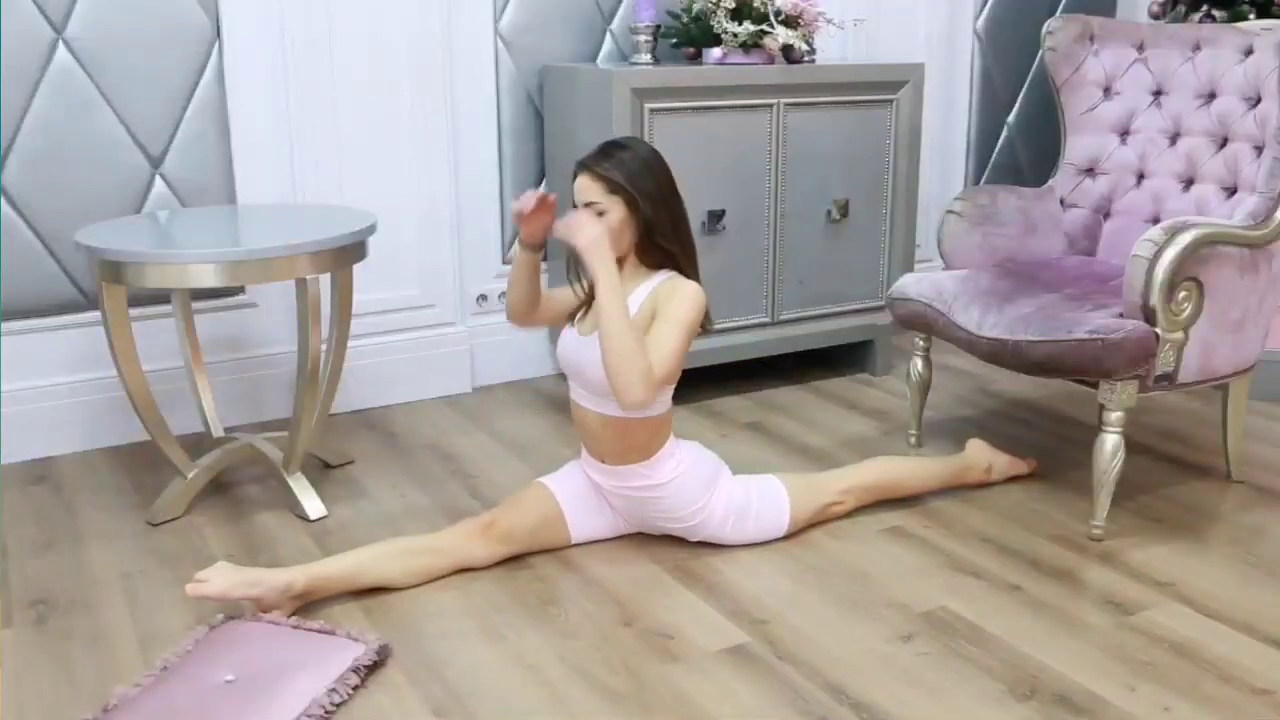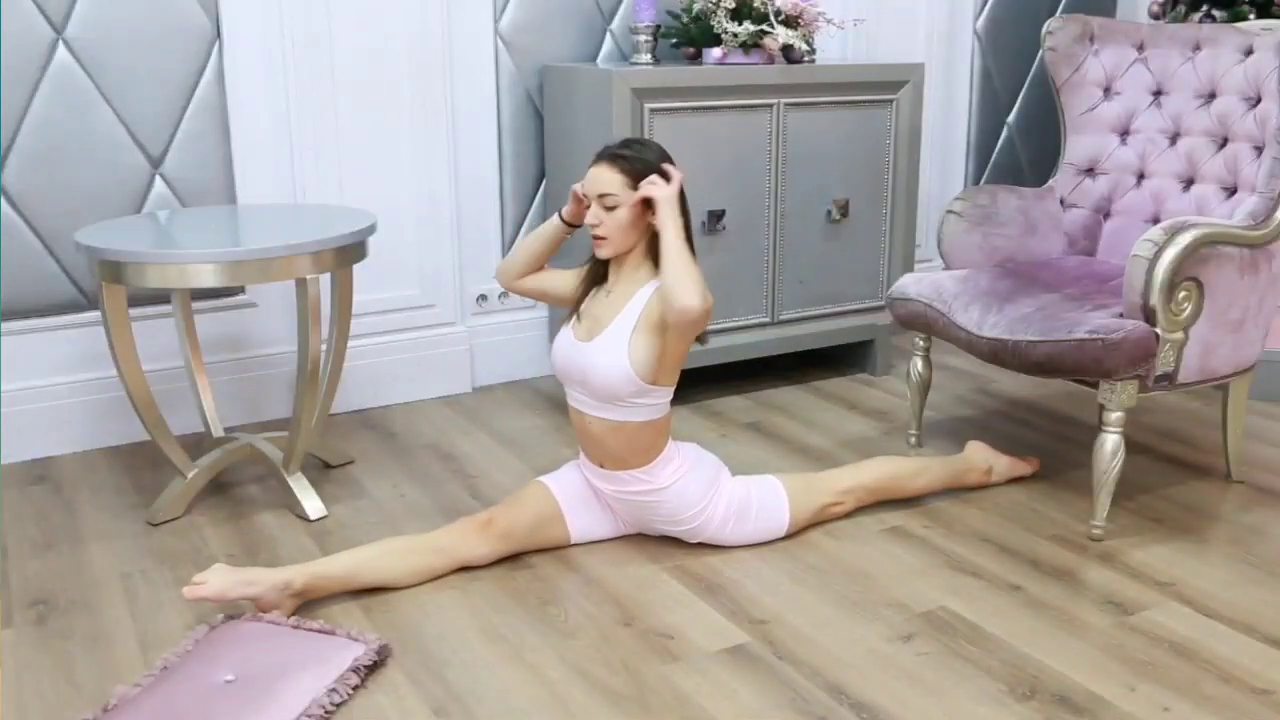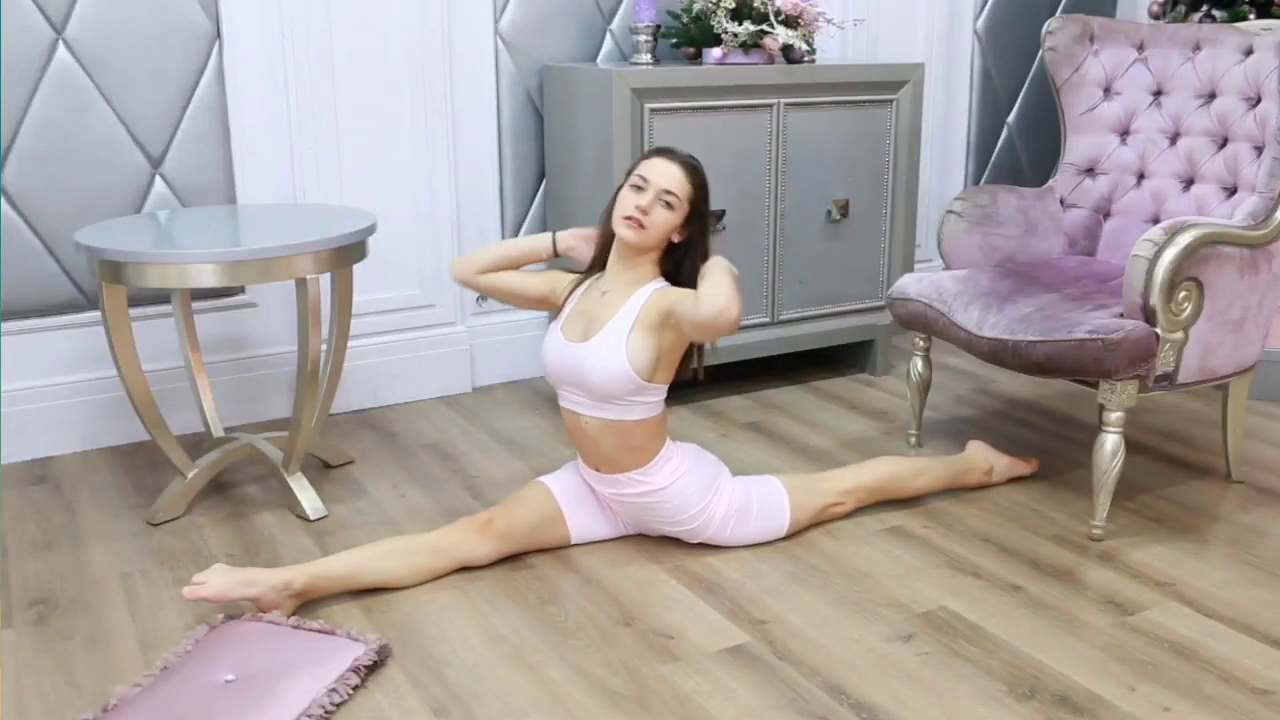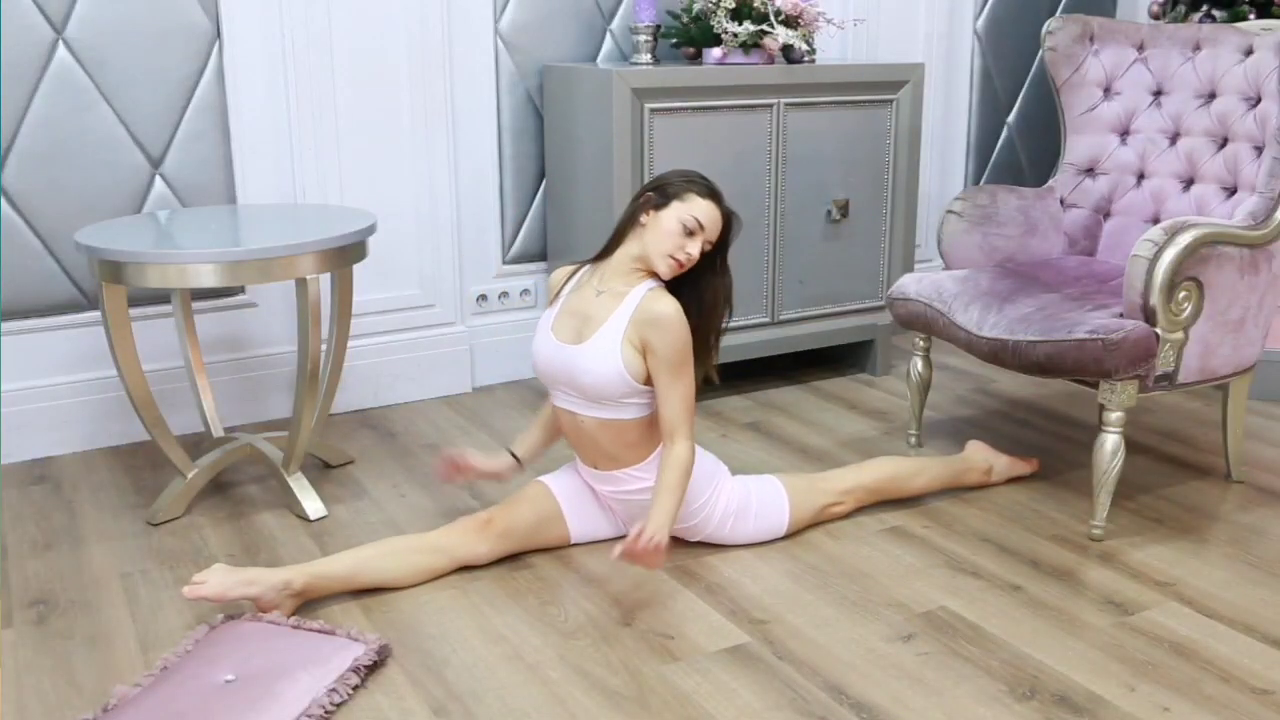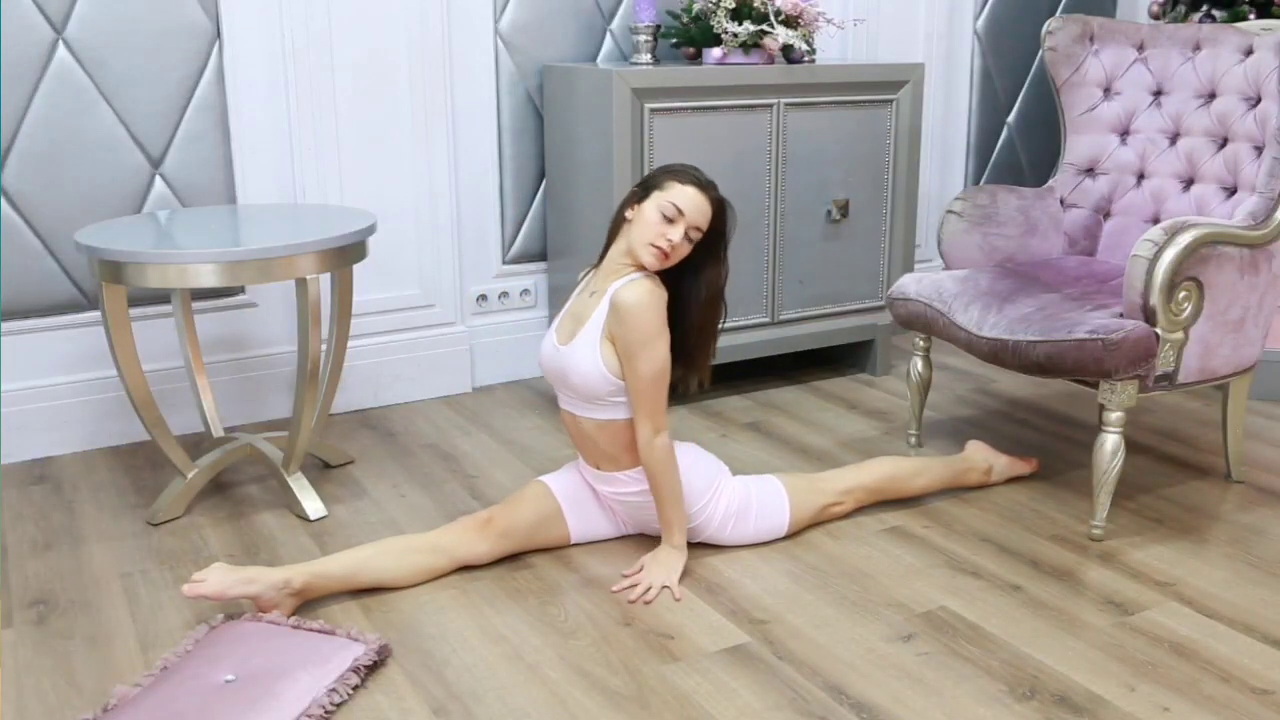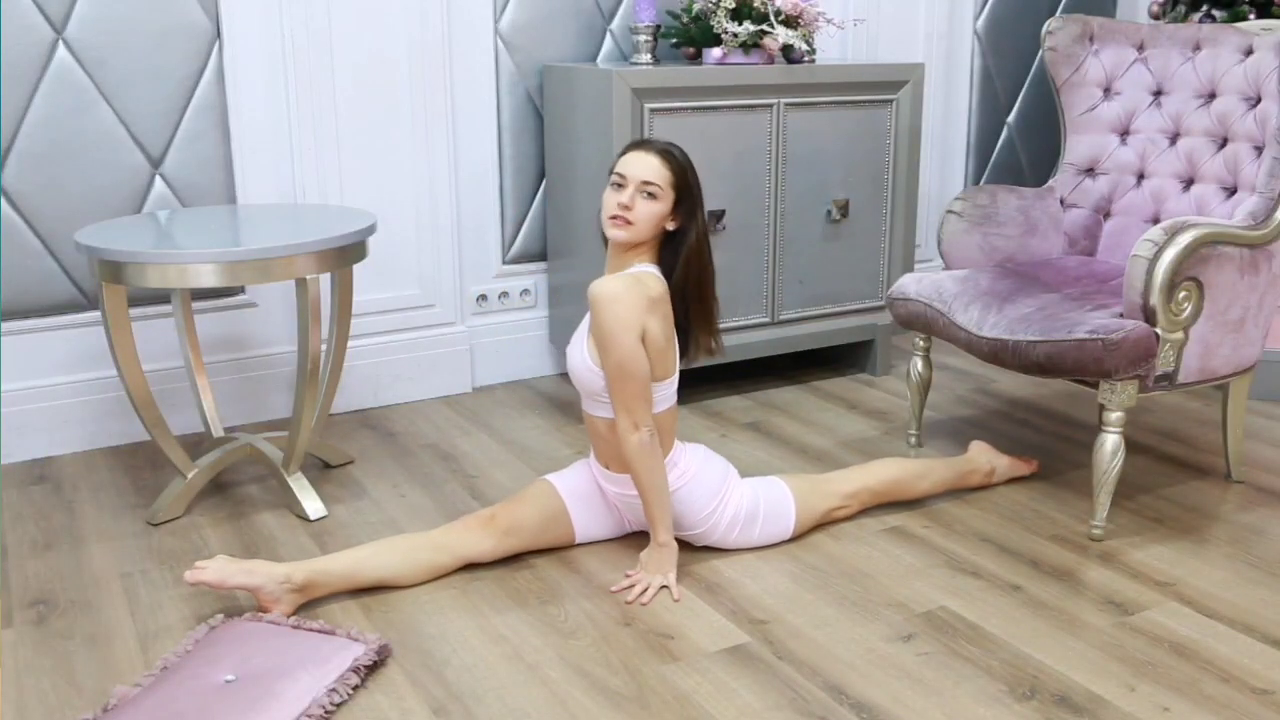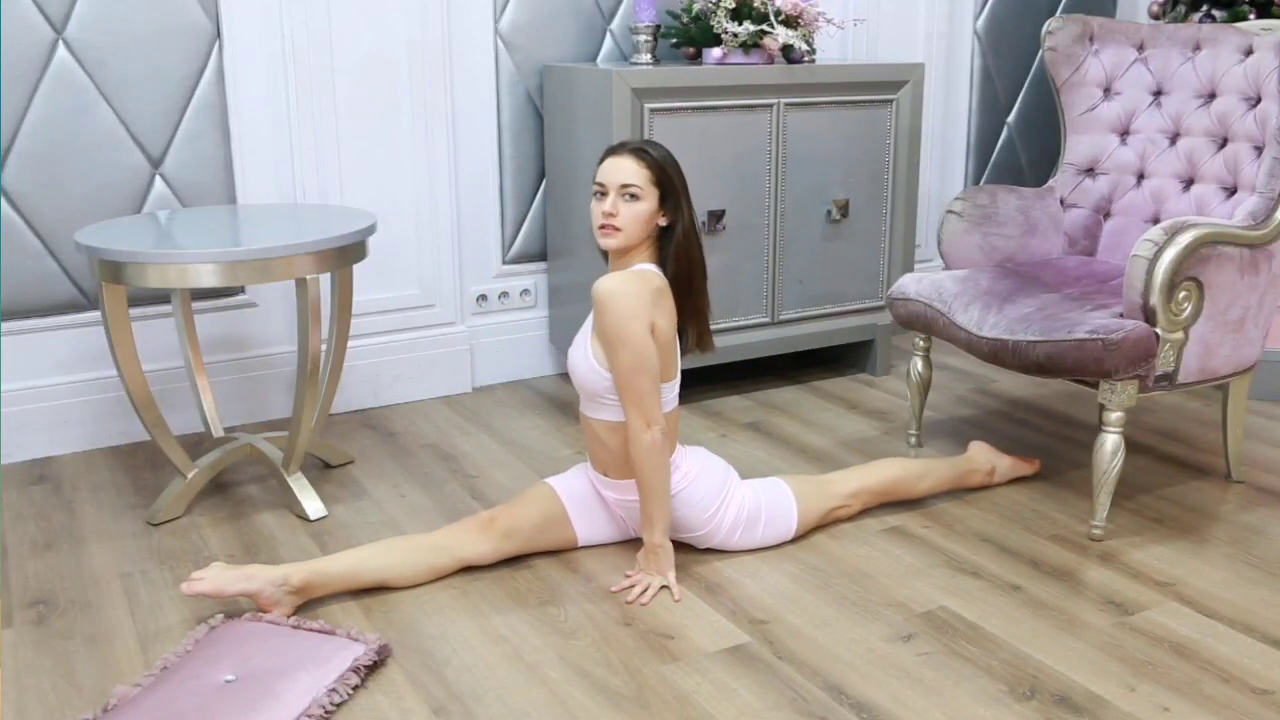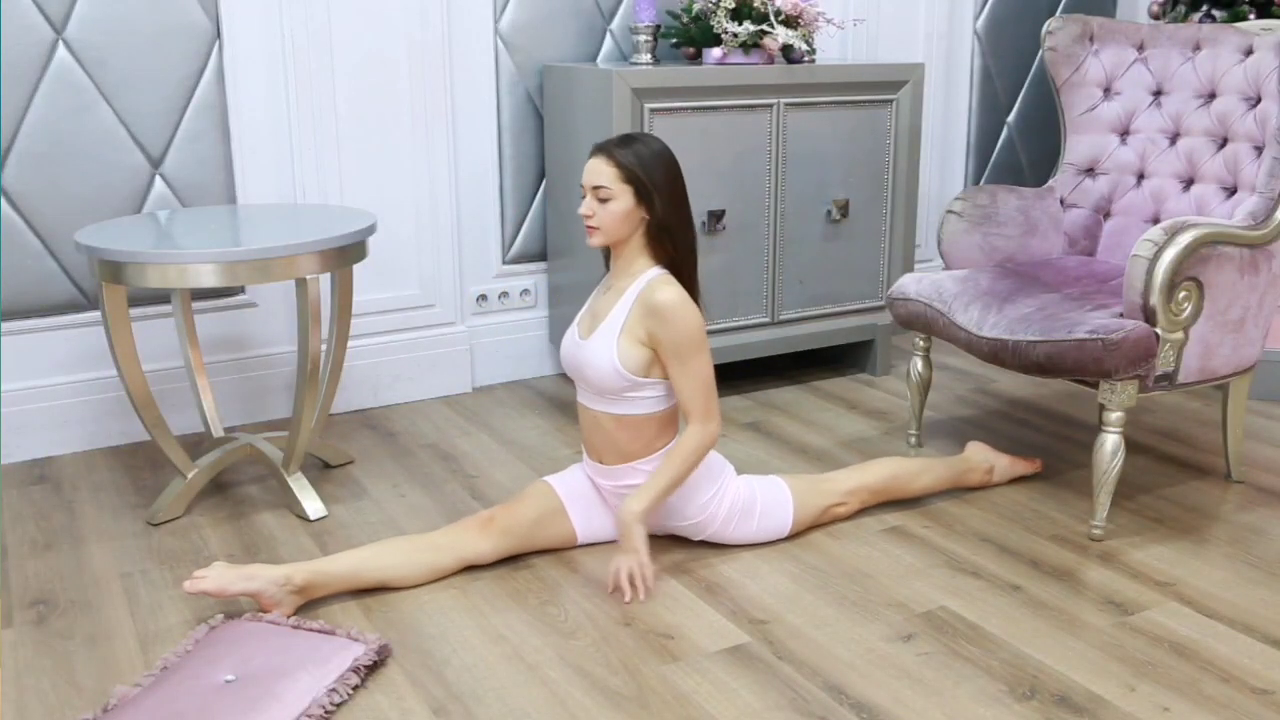
dt=0.5s
person 1, frame 1
left shoulder: (679, 296)
right shoulder: (604, 284)
left elbow: (633, 389)
right elbow: (522, 313)
left wrist: (600, 259)
right wrist: (528, 240)
left hip: (672, 486)
right hip: (601, 482)
right knee: (479, 538)
right ankle: (292, 584)
person 1, frame 2
left shoulder: (670, 301)
right shoulder: (594, 286)
left elbow: (689, 307)
right elbow: (511, 276)
left wrist: (669, 217)
right wrist: (563, 218)
left hip: (674, 491)
right hip: (600, 483)
right knee: (477, 534)
right ankle: (293, 581)
person 1, frame 3
left shoulder: (669, 302)
right shoulder: (580, 286)
left elbow: (719, 318)
right elbow: (468, 272)
left wrist: (715, 271)
right wrist: (561, 243)
left hip: (673, 490)
right hip: (598, 486)
right knee: (476, 536)
right ankle: (291, 583)
person 1, frame 4
left shoulder: (662, 313)
right shoulder: (566, 282)
left elbow: (680, 440)
left wrist: (660, 523)
right wrist: (511, 457)
left hip: (661, 490)
right hip: (595, 484)
right knee: (474, 535)
right ankle: (291, 583)
person 1, frame 5
left shoulder: (639, 298)
right shoulder: (595, 281)
left elbow: (652, 431)
left wrist: (673, 544)
left hip: (671, 488)
right hip: (602, 483)
right knee: (476, 534)
right ankle: (290, 581)
person 1, frame 6
left shoulder: (618, 292)
right shoulder: (632, 280)
left elbow: (637, 430)
left wrist: (663, 544)
left hip: (684, 489)
right hip: (615, 479)
right knee: (483, 531)
right ankle: (294, 581)
person 1, frame 7
left shoulder: (623, 291)
right shoulder: (635, 282)
left elbow: (650, 428)
left wrist: (657, 545)
left hip: (685, 497)
right hip: (613, 486)
right knee: (480, 534)
right ankle: (291, 581)
person 1, frame 8
left shoulder: (664, 300)
right shoulder: (614, 279)
left elbow: (705, 426)
left wrist: (638, 519)
left hip: (680, 491)
right hip: (606, 481)
right knee: (481, 533)
right ankle: (294, 582)
